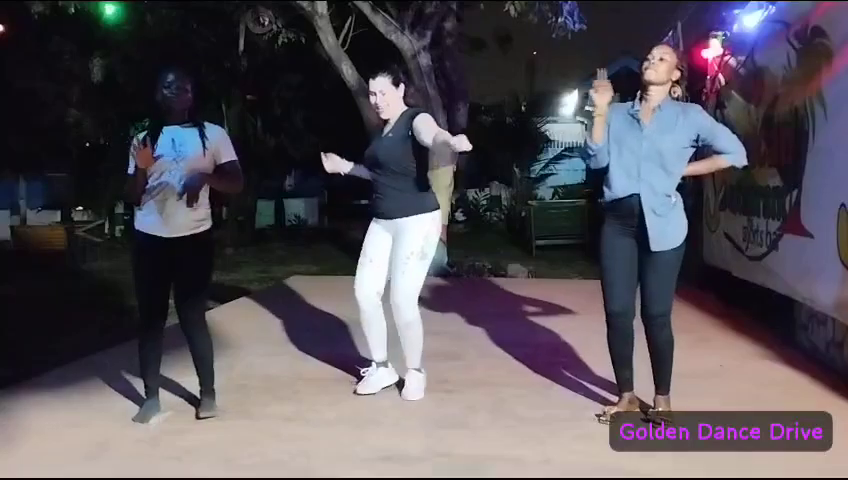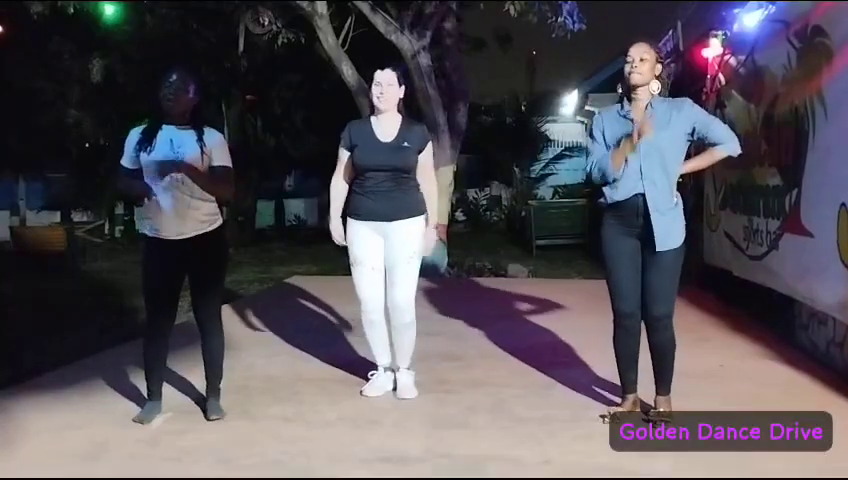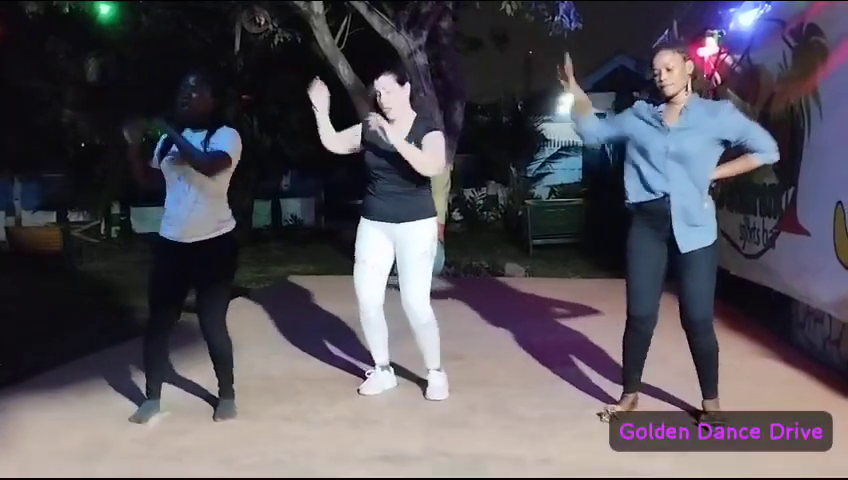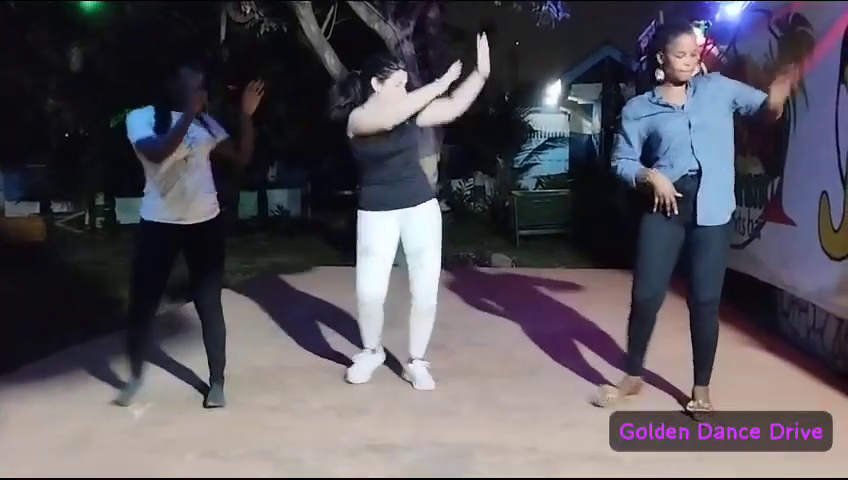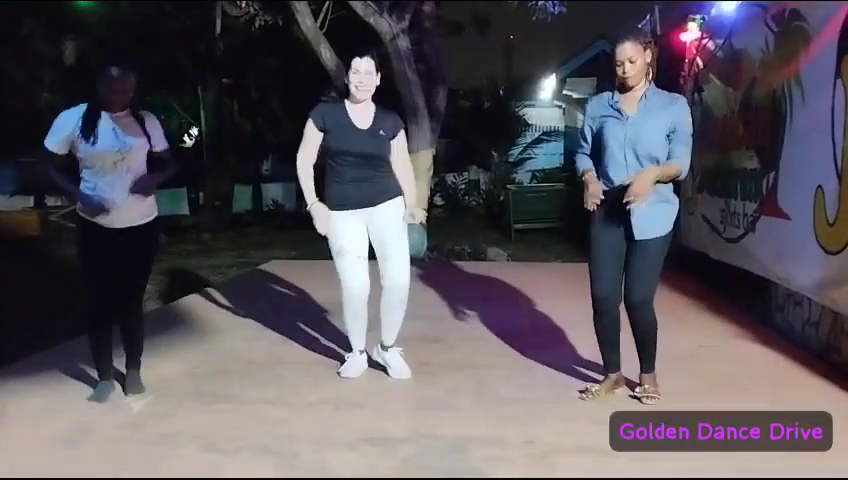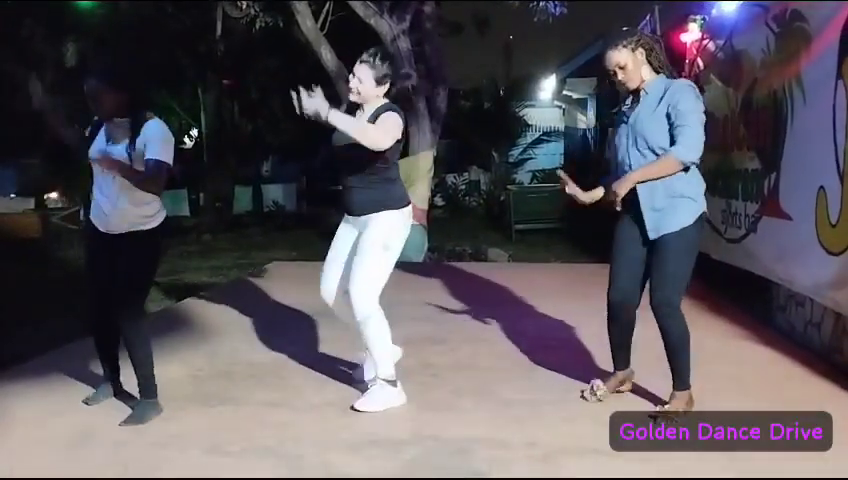
dt=0.7s
person 1, frame 1
left shoulder: (689, 115)
right shoulder: (618, 114)
left elbow: (735, 153)
right elbow: (595, 159)
left wrist: (681, 169)
right wrist: (601, 111)
left hip: (662, 224)
right hip: (618, 221)
left knee: (656, 314)
right knee: (617, 312)
left ankle: (662, 397)
right ankle: (626, 395)
person 1, frame 2
left shoulder: (681, 110)
right shoulder: (606, 118)
left elbow: (728, 142)
right elbow: (599, 172)
left wrist: (680, 168)
right wrist: (631, 141)
left hip: (663, 223)
right hip: (619, 222)
left knee: (658, 315)
right knee: (625, 313)
left ankle: (663, 397)
right ankle: (629, 396)
person 1, frame 3
left shoulder: (717, 114)
right shoulder: (640, 116)
left elbow: (766, 149)
right elbow: (595, 131)
left wrist: (713, 173)
right wrist: (576, 92)
left hip: (693, 226)
right hip: (647, 223)
left knee: (698, 318)
right knee: (640, 315)
left ankle: (711, 400)
right ankle: (630, 393)
person 1, frame 4
left shoulder: (717, 88)
right shoulder: (639, 109)
left elbow: (766, 109)
right elbow: (622, 160)
left wrist: (777, 96)
right wrist: (650, 176)
left hip: (711, 207)
right hip: (664, 207)
left knee: (705, 301)
right knee: (645, 296)
left ankle: (701, 389)
right ankle: (633, 377)
person 1, frame 5
left shoulder: (673, 106)
right shoulder: (598, 106)
left elbow: (680, 162)
right elbow: (585, 153)
left wrist: (651, 175)
right wrist: (589, 179)
left hip: (652, 215)
right hip: (607, 212)
left knee: (638, 299)
right knee: (604, 296)
left ankle: (648, 374)
right ankle: (613, 374)
person 1, frame 6
left shoulder: (680, 92)
right shoulder: (626, 111)
left elbow: (688, 152)
left wrist: (632, 178)
right wrist: (590, 194)
left hip: (676, 214)
right hip: (633, 213)
left knee: (664, 303)
right knee: (620, 298)
left ankle: (682, 392)
right ankle: (621, 373)
person 2, frame 1
left shoulder: (212, 134)
right shoulder: (143, 140)
left elbow: (237, 182)
right elbow: (131, 196)
left wrist: (205, 177)
right wrist: (140, 169)
left hip: (193, 239)
right hip: (149, 239)
left knee: (192, 317)
right knee: (150, 317)
left ankle: (208, 394)
right ankle: (151, 397)
person 2, frame 2
left shoulder: (212, 138)
right shoulder: (140, 137)
left elbow: (227, 190)
right elbow: (124, 182)
left wrist: (186, 169)
right wrist: (139, 188)
left hip: (205, 239)
right hip: (158, 241)
left knee: (208, 317)
right knee: (157, 319)
left ankle: (213, 395)
right ankle: (153, 398)
person 2, frame 3
left shoulder: (226, 136)
right shoulder: (169, 140)
left elbow: (210, 167)
right elbow: (147, 181)
left wrist: (169, 132)
right wrist: (134, 146)
left hip: (214, 243)
right hip: (171, 242)
left knee: (211, 323)
right knee: (158, 321)
left ankle: (227, 394)
right ankle: (152, 397)
person 2, frame 4
left shoulder: (205, 122)
right shoulder: (142, 118)
left elbow: (242, 154)
right elbow: (156, 154)
left wrist: (246, 114)
right wrist: (187, 112)
left hip: (205, 224)
right hip: (159, 225)
left knee: (209, 305)
right knee: (143, 302)
left ankle: (217, 381)
right ankle: (134, 376)
person 2, frame 5
left shoulder: (146, 122)
right shoulder: (72, 120)
left elbow: (167, 164)
right elbow: (51, 167)
left wrist: (152, 179)
right wrist: (81, 198)
left hip: (140, 226)
right hip: (94, 227)
left knee: (129, 301)
right knee: (97, 302)
left ankle: (133, 369)
right ankle: (104, 377)
person 2, frame 6
left shoulder: (152, 130)
right shoulder: (103, 125)
left elbow: (156, 182)
right elbow: (97, 161)
left wrist: (119, 167)
left hip: (142, 233)
right hip: (101, 230)
left knee: (127, 312)
right knee: (100, 308)
left ankle: (149, 398)
right ankle: (111, 381)
person 3, frame 1
left shoulder: (414, 119)
right shoulder: (384, 130)
left elbow: (434, 136)
left wrist: (455, 143)
right wrist: (345, 167)
left hip: (417, 221)
right hip: (382, 222)
left knee: (402, 301)
right knee: (364, 293)
left ankle: (415, 373)
right ankle: (380, 367)
person 3, frame 2
left shoulder: (417, 133)
right shoulder: (354, 131)
left elbow: (427, 182)
right elbow: (341, 178)
left wrist: (432, 225)
right wrist: (335, 217)
left hip: (406, 224)
right hip: (363, 225)
left knee: (401, 302)
right knee: (370, 303)
left ankle: (404, 372)
right ankle: (383, 371)
person 3, frame 3
left shoulder: (428, 130)
right shoulder: (369, 128)
left elbow: (432, 165)
right elbow: (335, 143)
left wrist: (397, 139)
right wrist: (321, 108)
left hip: (415, 225)
right hip: (373, 224)
left knee: (415, 303)
right knee: (367, 300)
left ankle: (436, 372)
right ankle: (381, 370)
person 3, frame 4
left shoulder: (408, 112)
right shoulder: (358, 117)
left elbow: (452, 107)
right elbow: (391, 114)
left wrist: (480, 74)
right wrist: (440, 83)
left hip: (421, 208)
right hip: (377, 214)
left knee: (426, 290)
right knee: (370, 291)
left ankle: (416, 362)
right ankle: (370, 351)
person 3, frame 5
left shoulder: (390, 121)
right shoulder: (324, 114)
left elbow: (402, 168)
right elbow: (303, 161)
left wrist: (412, 203)
right wrist: (314, 205)
left hip: (386, 206)
right hip: (341, 212)
left knee: (397, 278)
right knee: (355, 287)
left ankle: (387, 347)
right ankle: (357, 351)
person 3, frame 6
left shoulder: (389, 115)
right shoulder: (356, 110)
left elbow: (377, 140)
left wrist: (329, 113)
right wrist: (319, 109)
left hip: (386, 217)
right hip: (354, 218)
left knee: (362, 298)
right knee: (330, 291)
left ankle: (388, 385)
right ankle: (383, 349)
